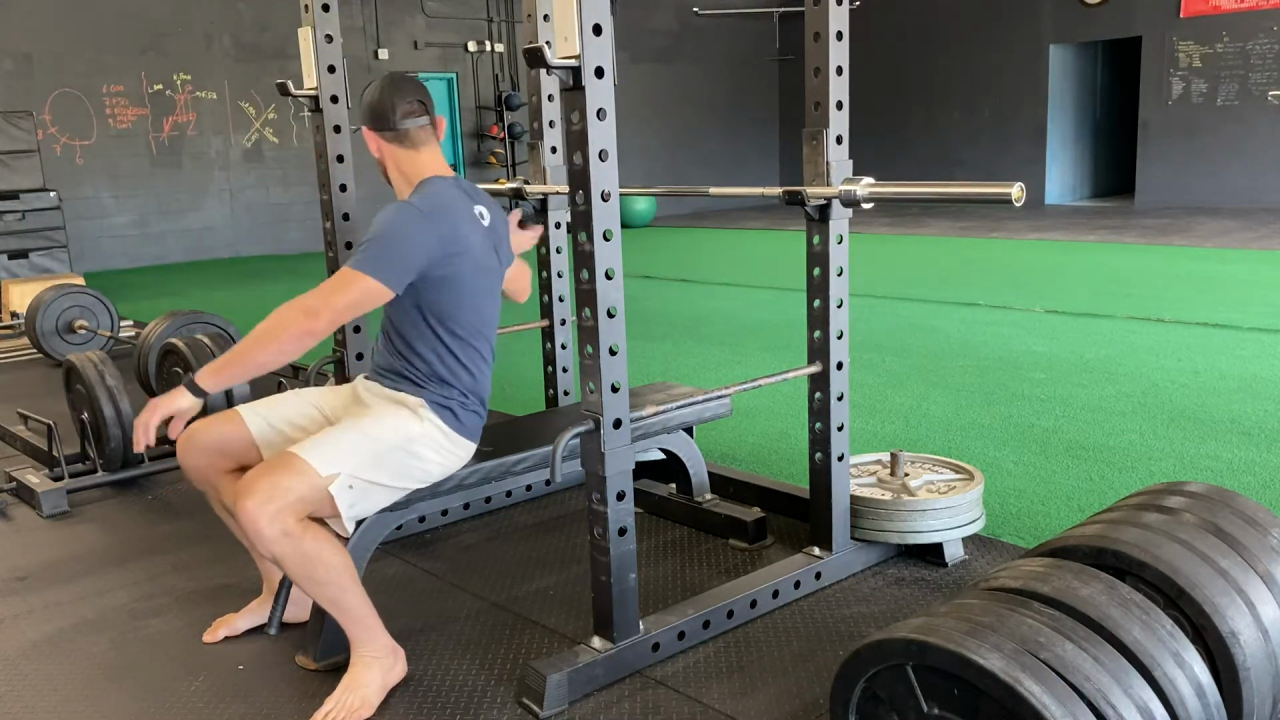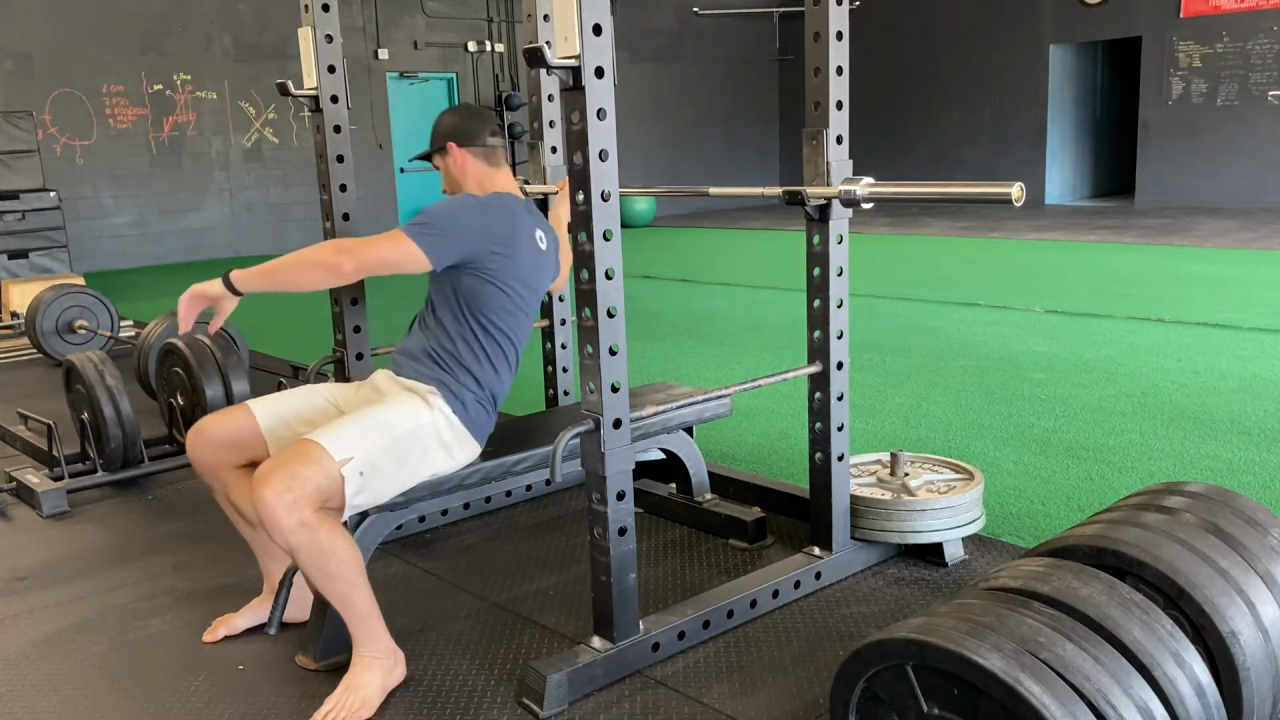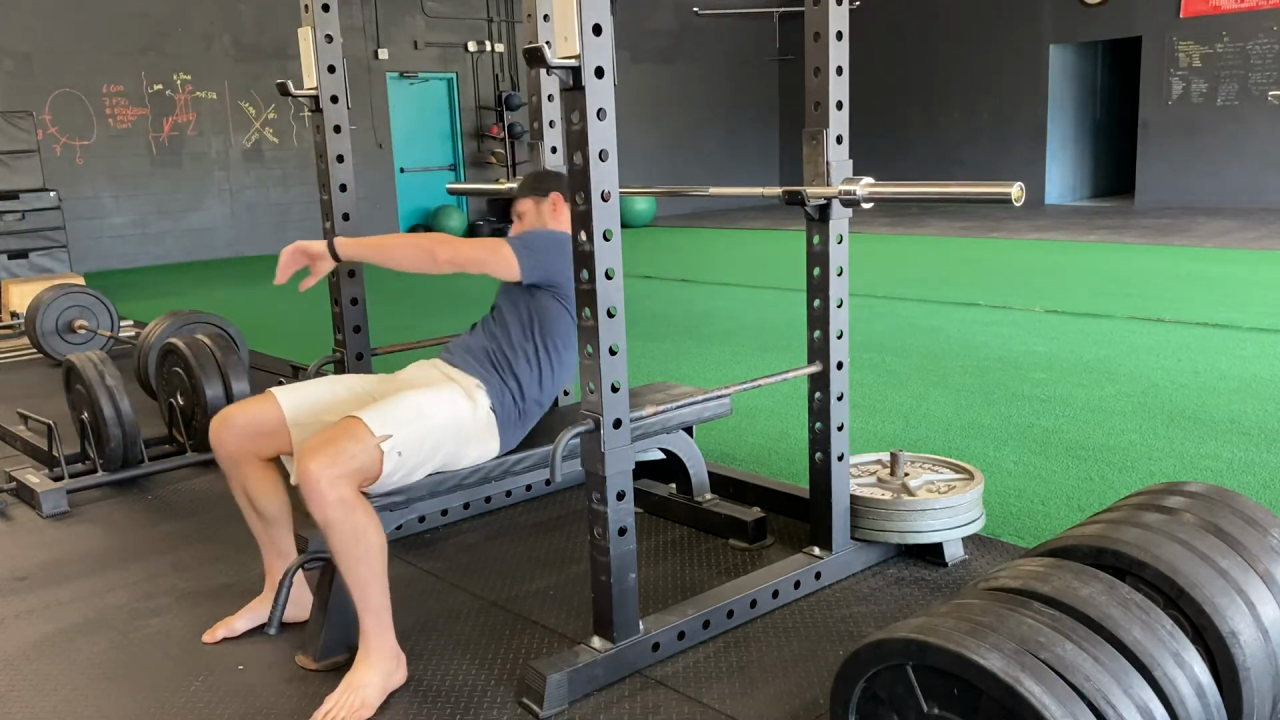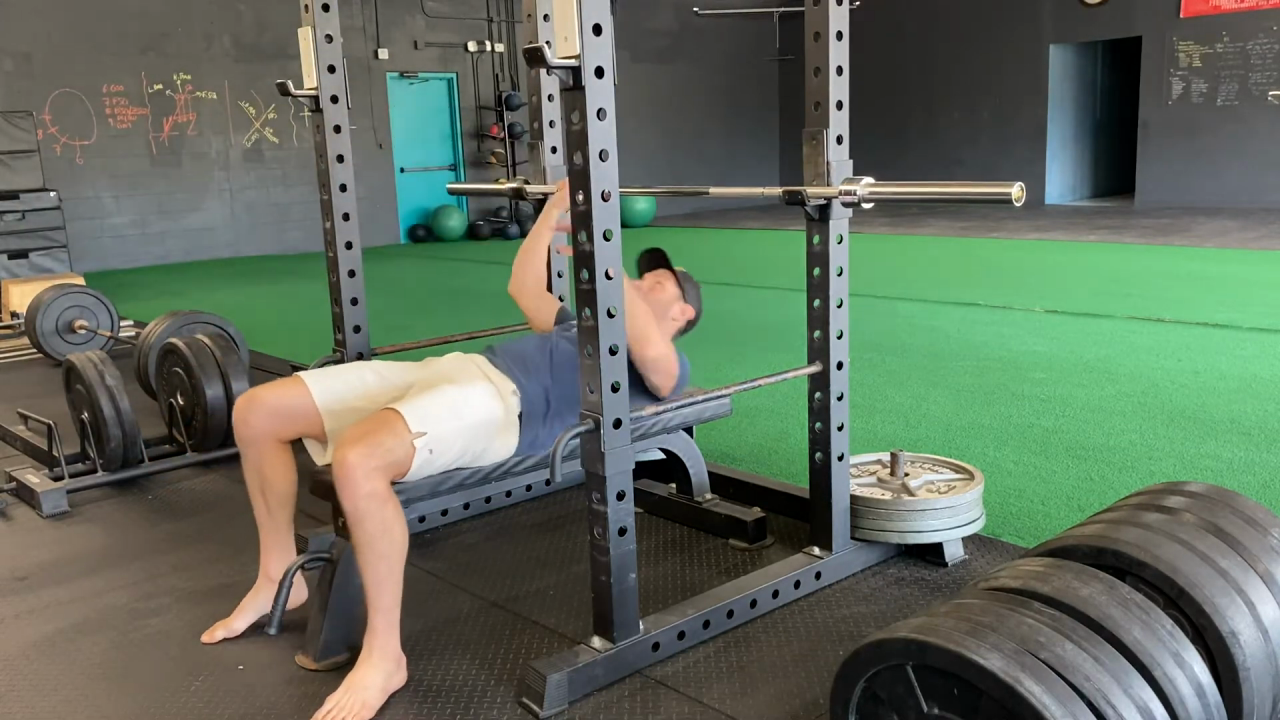
dt=0.5s
person 1, frame 1
left shoulder: (417, 217)
right shoulder: (475, 204)
left elbow: (314, 316)
right elbow: (519, 287)
left wrist: (196, 387)
right wrist: (513, 247)
left hip: (427, 419)
right hip: (376, 393)
left knee: (262, 505)
right knee: (203, 449)
left ankle: (376, 651)
right ankle: (284, 589)
person 1, frame 2
left shoulder: (474, 213)
right shoulder: (536, 230)
left elbow: (351, 261)
right elbow: (558, 278)
left wrist: (232, 284)
right wrist: (563, 209)
left hip: (437, 413)
right hip: (391, 388)
left knee: (278, 494)
right knee: (209, 441)
left ankle: (377, 654)
right ankle: (286, 587)
person 1, frame 3
left shoulder: (559, 250)
right shoulder: (563, 263)
left elbow: (443, 254)
left wrist: (335, 249)
left hip: (471, 405)
left knee: (322, 469)
right knee: (233, 430)
left ankle: (381, 654)
right ankle: (285, 587)
person 1, frame 4
left shoulder: (658, 362)
left elbow: (660, 368)
right elbow: (524, 287)
right wrist: (557, 208)
left hip: (498, 404)
left knee: (356, 461)
right knee: (256, 412)
left ankle: (384, 654)
right ankle: (277, 577)
